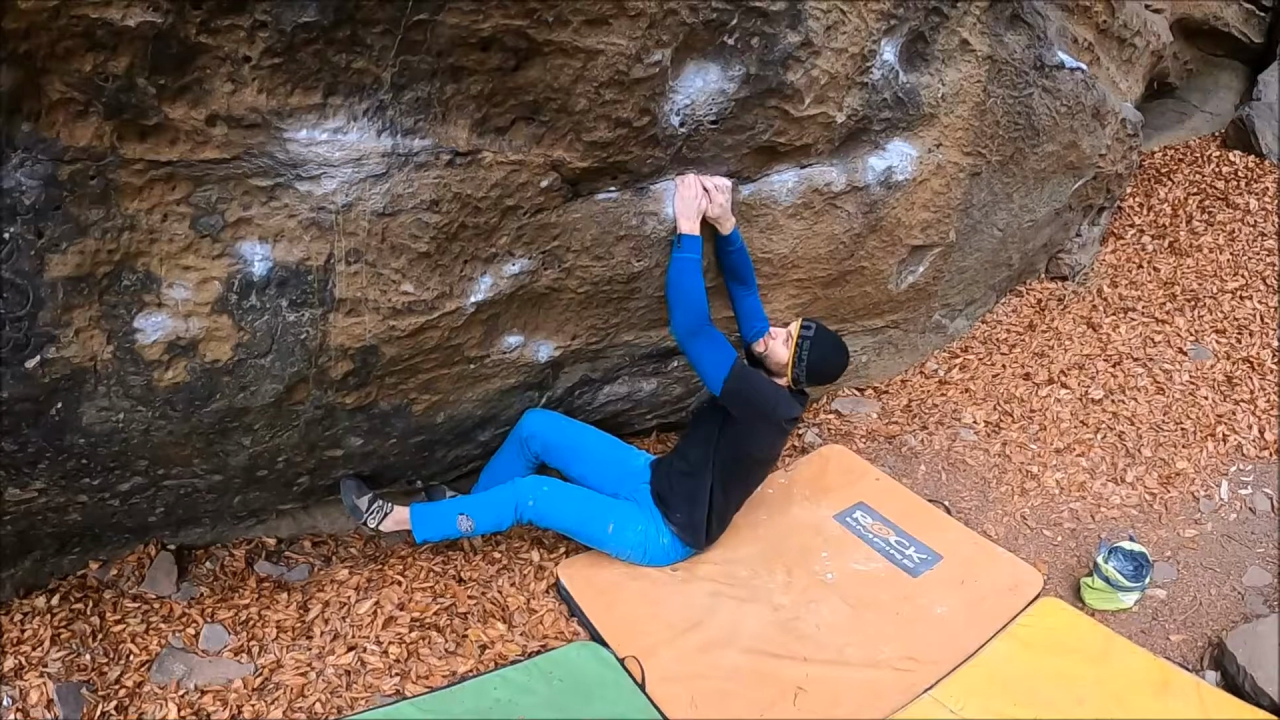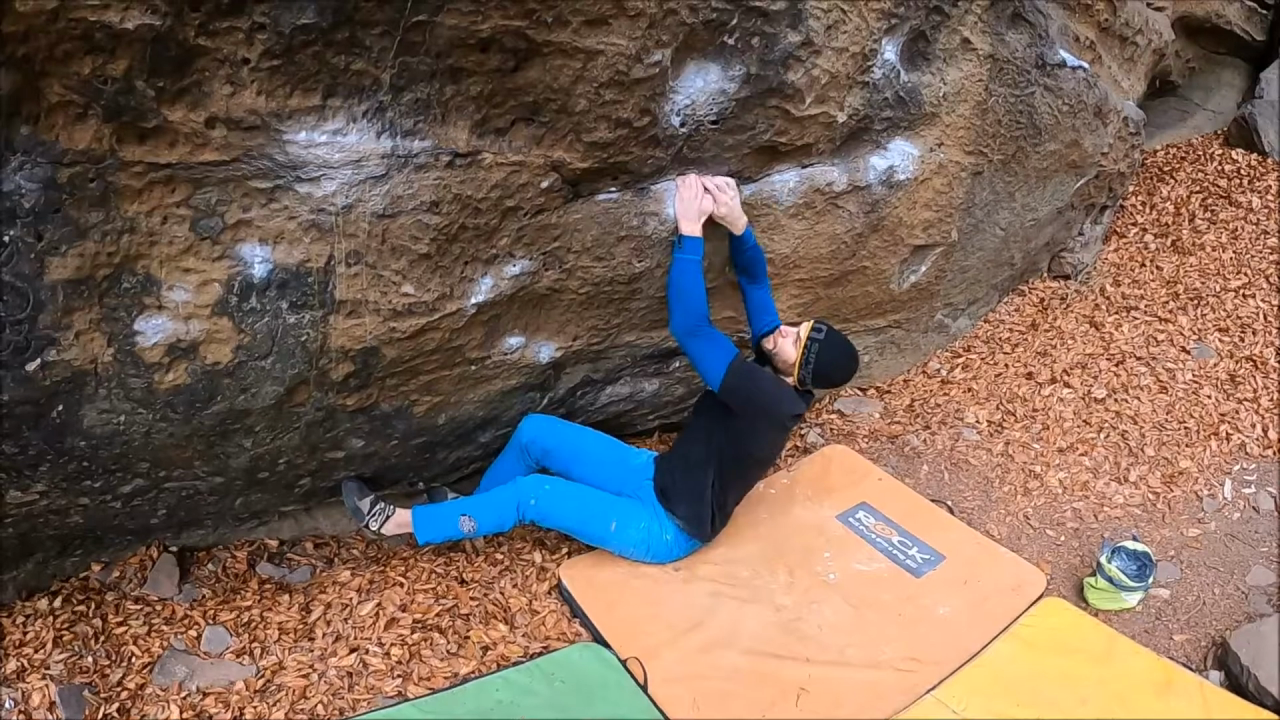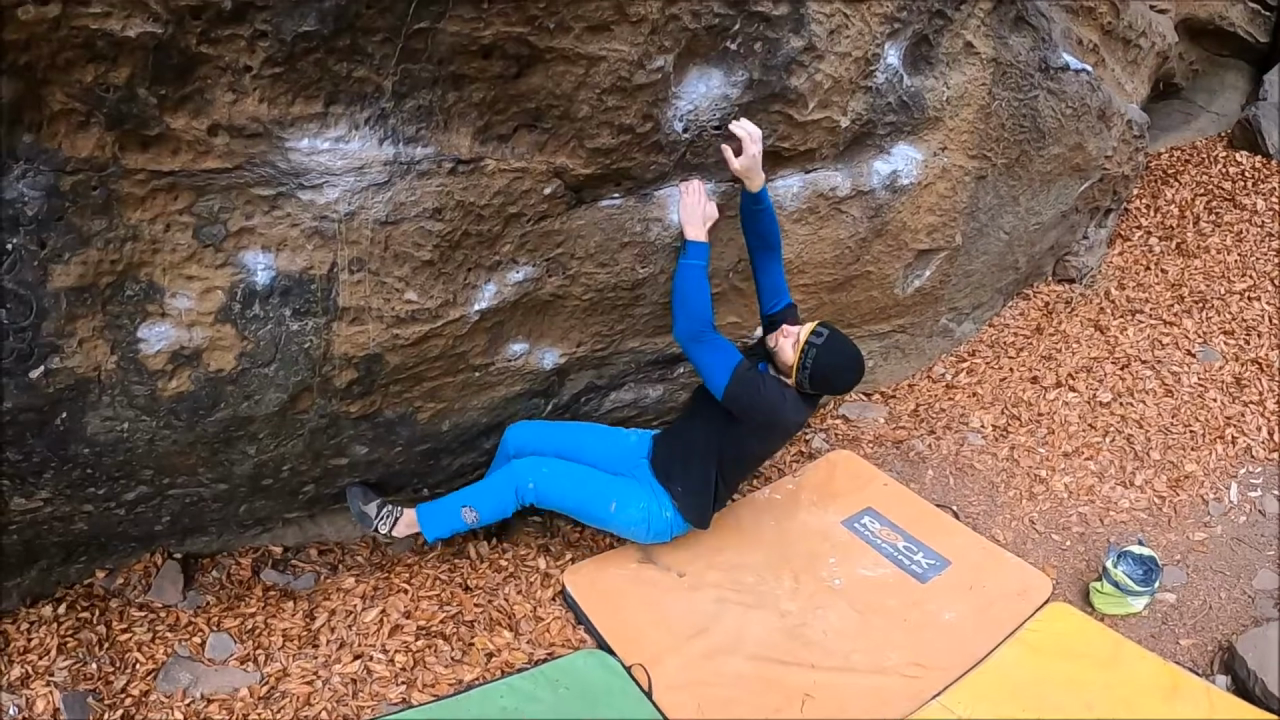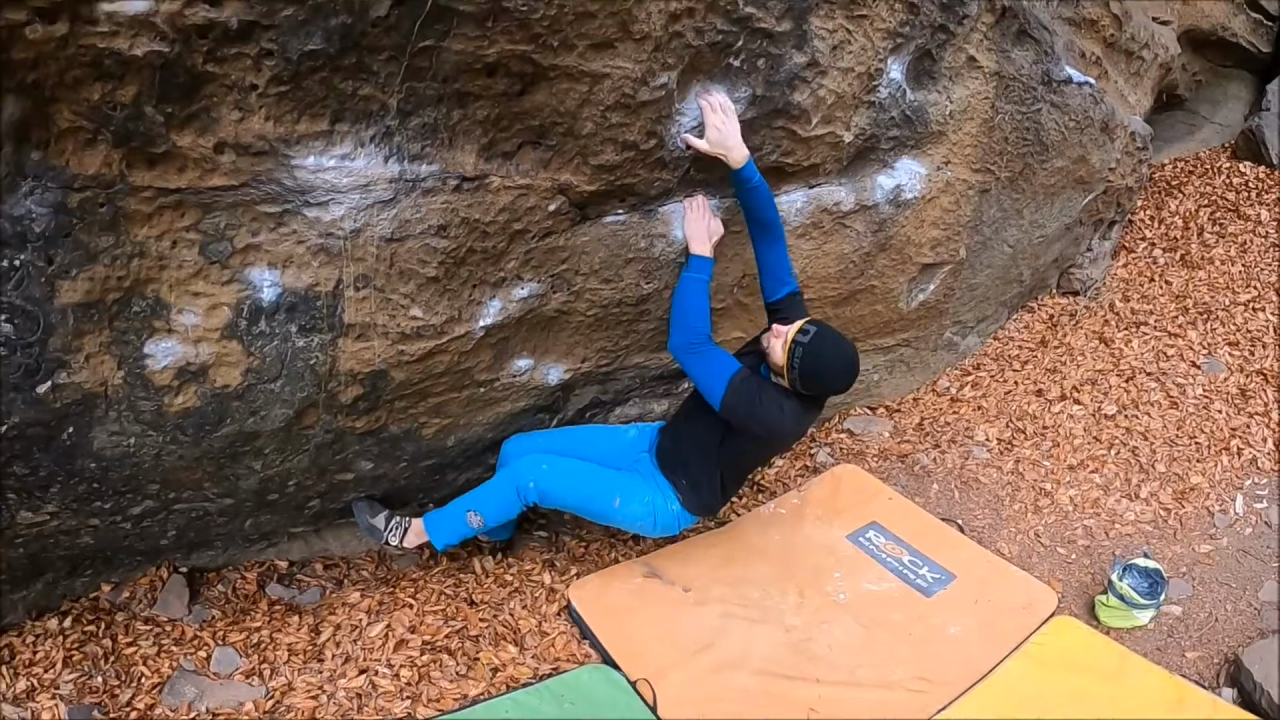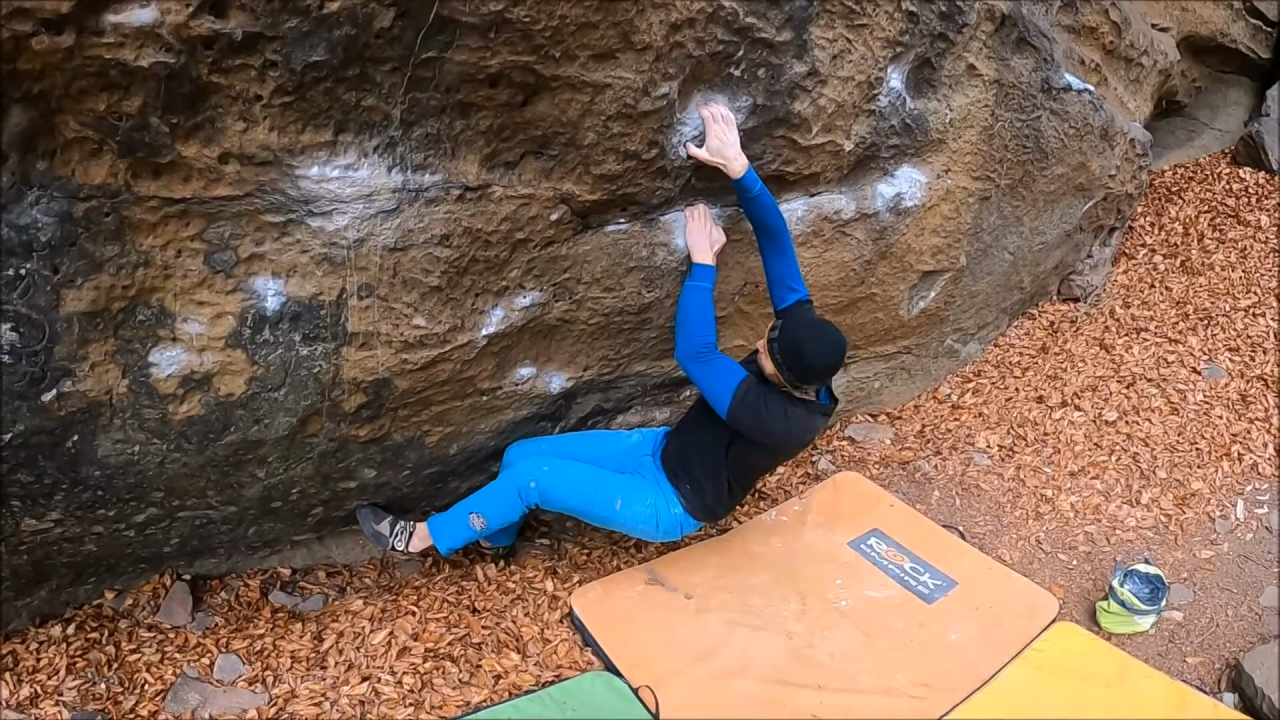
dt=0.3s
person 1, frame 1
left shoulder: (769, 404)
right shoulder: (767, 376)
left elbow: (692, 330)
right elbow: (743, 287)
left wrist: (689, 230)
right wrist: (724, 223)
left hip: (665, 532)
right hip: (655, 480)
left knee: (527, 495)
right knee: (535, 426)
left ankle: (403, 518)
right ankle: (472, 510)
person 1, frame 2
left shoulder: (771, 400)
right shoulder: (772, 370)
left elbow: (691, 329)
right elbow: (755, 280)
left wrist: (690, 230)
right wrist: (737, 223)
left hip: (668, 528)
right hip: (657, 477)
left knee: (529, 496)
right knee: (534, 433)
left ankle: (406, 522)
right ankle: (476, 509)
person 1, frame 3
left shoulder: (775, 407)
right shoulder: (786, 334)
left elbow: (693, 333)
right elbow: (767, 258)
left wrist: (695, 234)
right wrist: (754, 181)
left hip: (664, 507)
right hip: (656, 453)
left knee: (526, 477)
right knee: (518, 437)
left ankle: (410, 522)
right ankle: (484, 516)
person 1, frame 4
left shoulder: (774, 413)
right shoulder: (792, 324)
left elbow: (688, 344)
right elbow: (770, 236)
left wrist: (700, 250)
right wrist: (737, 154)
left hip: (666, 500)
right hip: (660, 445)
left knee: (528, 474)
right knee: (516, 449)
left ankle: (419, 533)
right ankle: (492, 530)
person 1, frame 5
left shoulder: (780, 420)
right shoulder: (809, 344)
left elbow: (694, 353)
right elbow: (776, 242)
left wrist: (702, 260)
right wrist: (737, 165)
left hip: (671, 503)
right hip: (664, 449)
left knee: (531, 477)
right knee: (520, 455)
left ankle: (423, 537)
right ankle: (495, 536)
